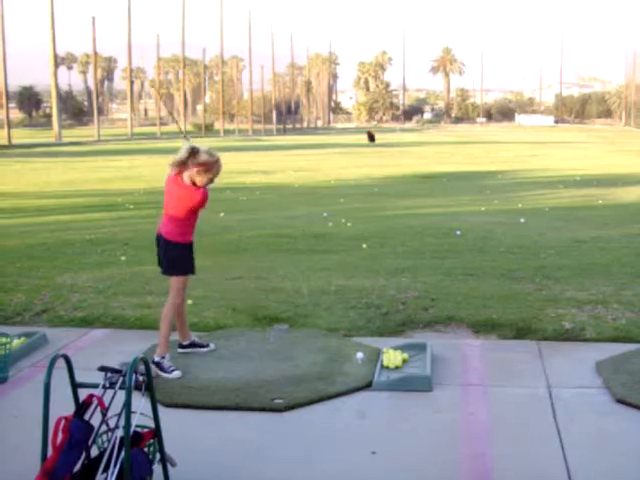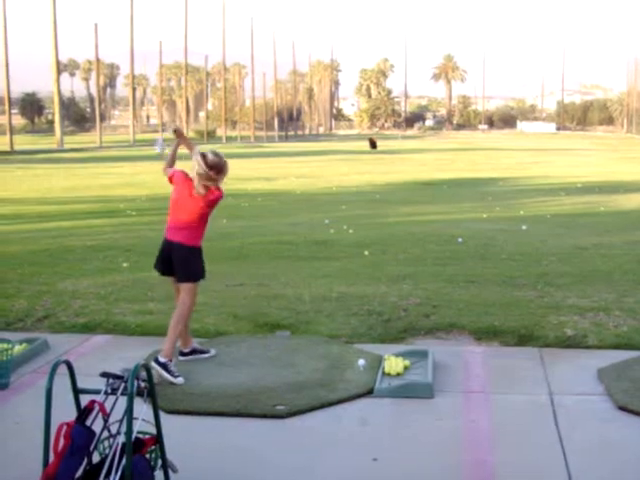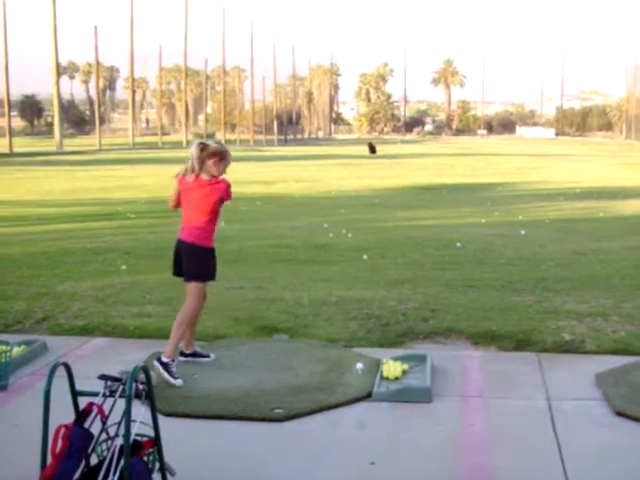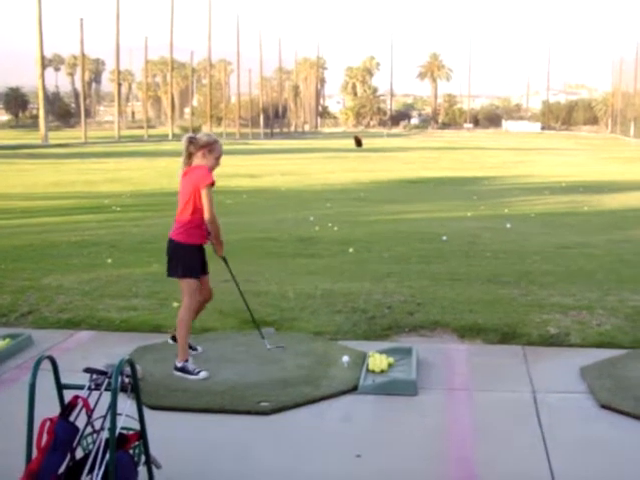
dt=0.4s
person 1, frame 1
left shoulder: (175, 174)
right shoulder: (200, 195)
left hip: (165, 237)
right hip: (179, 244)
left knee: (179, 293)
right knee: (175, 297)
left ankle: (185, 339)
right ankle: (160, 357)
person 1, frame 2
left shoulder: (180, 179)
right shoulder: (215, 196)
left elbow: (166, 169)
right elbow: (205, 178)
left wrist: (177, 144)
right wrist: (189, 145)
left hip: (170, 245)
right hip: (189, 250)
left knee: (184, 298)
right knee: (185, 303)
left ankle: (187, 346)
right ankle: (164, 357)
person 1, frame 3
left shoulder: (184, 178)
right shoulder: (222, 186)
left elbow: (173, 205)
left hip: (184, 243)
right hip: (200, 248)
left knee: (199, 297)
right knee: (192, 303)
left ankle: (188, 348)
right ankle: (166, 357)
person 1, frame 4
left shoulder: (190, 174)
right shoulder: (203, 174)
right elbow: (209, 216)
left wrist: (211, 239)
right wrist: (219, 243)
left hip: (194, 244)
right hip: (184, 245)
left knee: (205, 293)
right knee: (191, 301)
left ankle: (179, 335)
right ankle: (182, 362)
